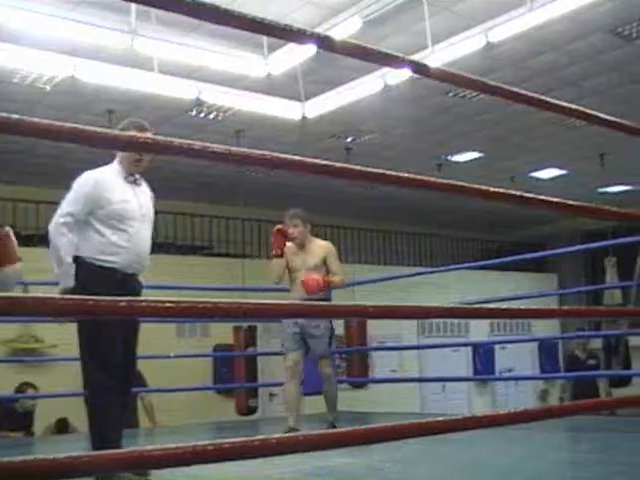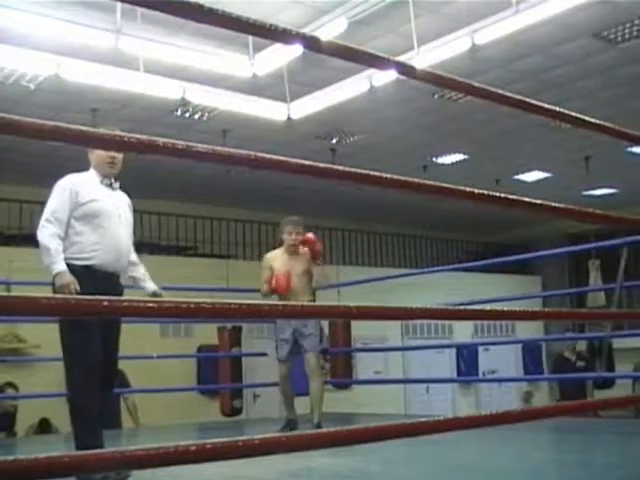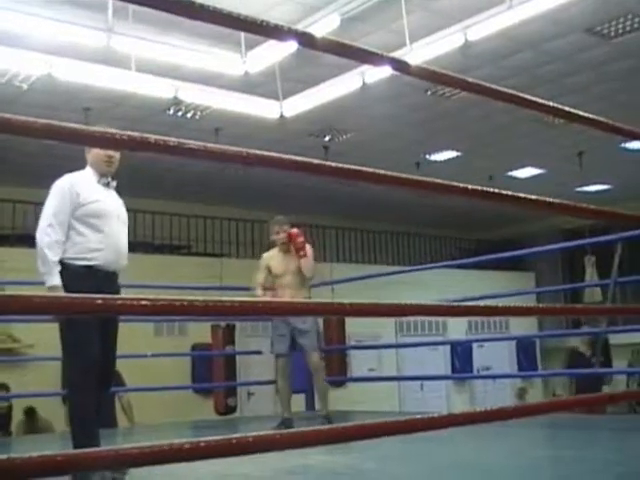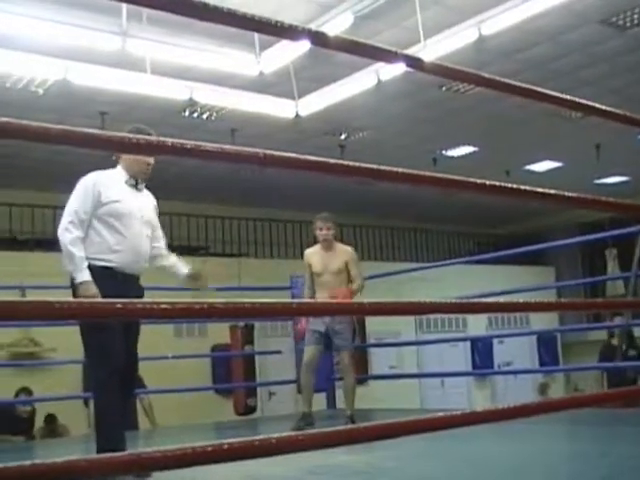
dt=0.5s
person 1, frame 1
left shoulder: (146, 192)
right shoulder: (95, 181)
right elbow: (60, 228)
right wrist: (68, 281)
left hip: (128, 286)
right hip: (97, 282)
left knee: (124, 369)
right knee: (103, 369)
left ankle: (113, 447)
person 1, frame 2
left shoulder: (124, 199)
right shoulder: (72, 185)
right elbow: (48, 230)
left wrist: (149, 286)
right wrist: (59, 270)
left hip: (111, 287)
right hip: (81, 282)
left knee: (106, 369)
right knee: (85, 368)
left ankle: (95, 445)
right ankle: (90, 451)
person 1, frame 3
left shoulder: (116, 198)
right shoulder: (71, 185)
right elbow: (48, 235)
right wrist: (53, 282)
left hip: (107, 285)
right hip: (79, 282)
left knee: (104, 369)
right knee: (84, 369)
left ankle: (91, 447)
right ankle: (85, 451)
person 1, frame 4
left shoulder: (148, 200)
right shoulder: (96, 182)
left elbow: (157, 251)
right elbow: (69, 231)
left wrist: (185, 271)
right wrist: (83, 280)
left hip: (129, 286)
right hip: (99, 284)
left knee: (126, 370)
right knee: (108, 369)
left ankle: (112, 449)
right ankle: (111, 454)
person 2, frame 1
left shoulder: (325, 248)
right shoulder: (286, 249)
left elbow: (340, 280)
right elbow: (276, 279)
left wrist: (325, 282)
right wrist: (277, 249)
left knee: (326, 370)
right knee: (292, 369)
left ankle: (332, 421)
right ankle: (293, 427)
person 2, frame 2
left shoulder: (310, 253)
right shoulder: (271, 258)
left elbow: (317, 284)
right elbow: (264, 292)
left wrist: (317, 257)
right wrist: (272, 287)
right hip: (285, 316)
left knee: (313, 367)
right knee: (283, 373)
left ankle: (316, 422)
right ankle: (291, 418)
person 2, frame 3
left shoulder: (305, 249)
right shoulder: (266, 259)
left elbow: (309, 275)
right elbow: (258, 288)
left wrist: (300, 249)
right wrist: (264, 300)
right hip: (280, 315)
left knee: (316, 363)
right knee: (282, 367)
left ankle: (325, 414)
right ankle: (286, 418)
person 2, frame 4
left shoulder: (347, 252)
right shoulder: (309, 254)
left elbow: (359, 281)
left wrist: (350, 292)
left hip: (342, 313)
right hip: (318, 313)
left knee: (346, 363)
right knee: (307, 362)
left ankle: (350, 415)
right ankle: (306, 413)
